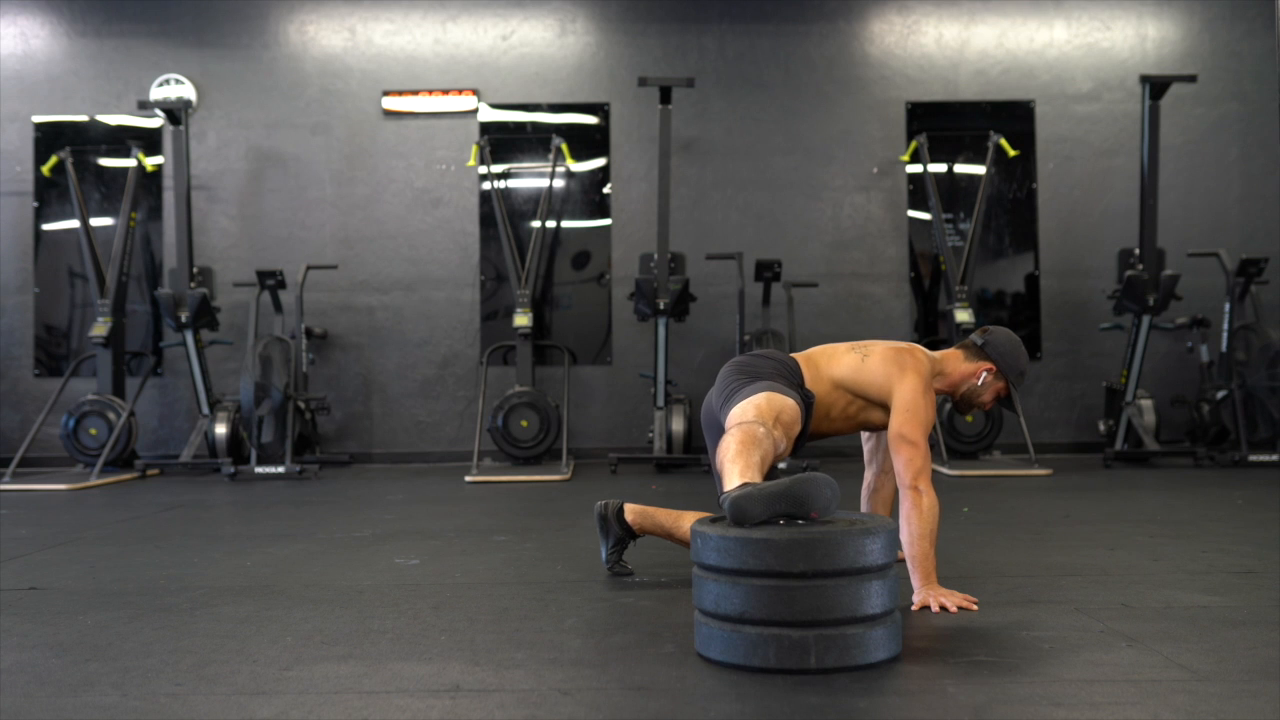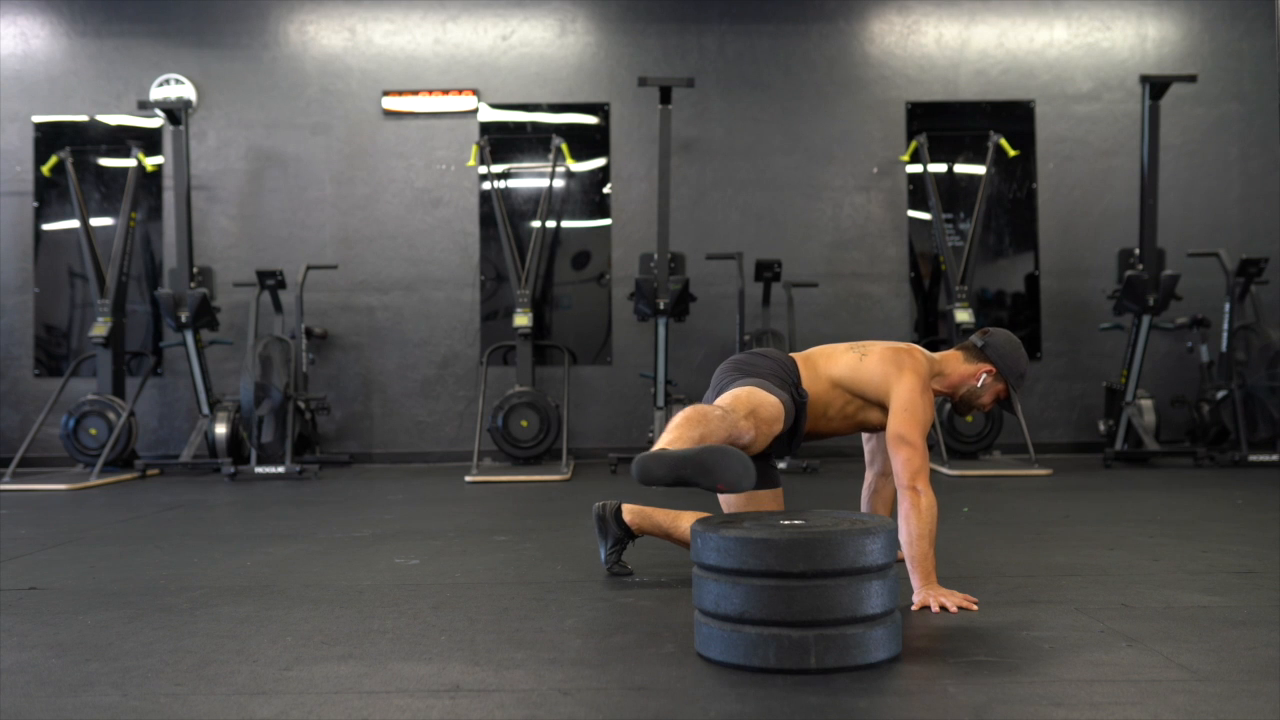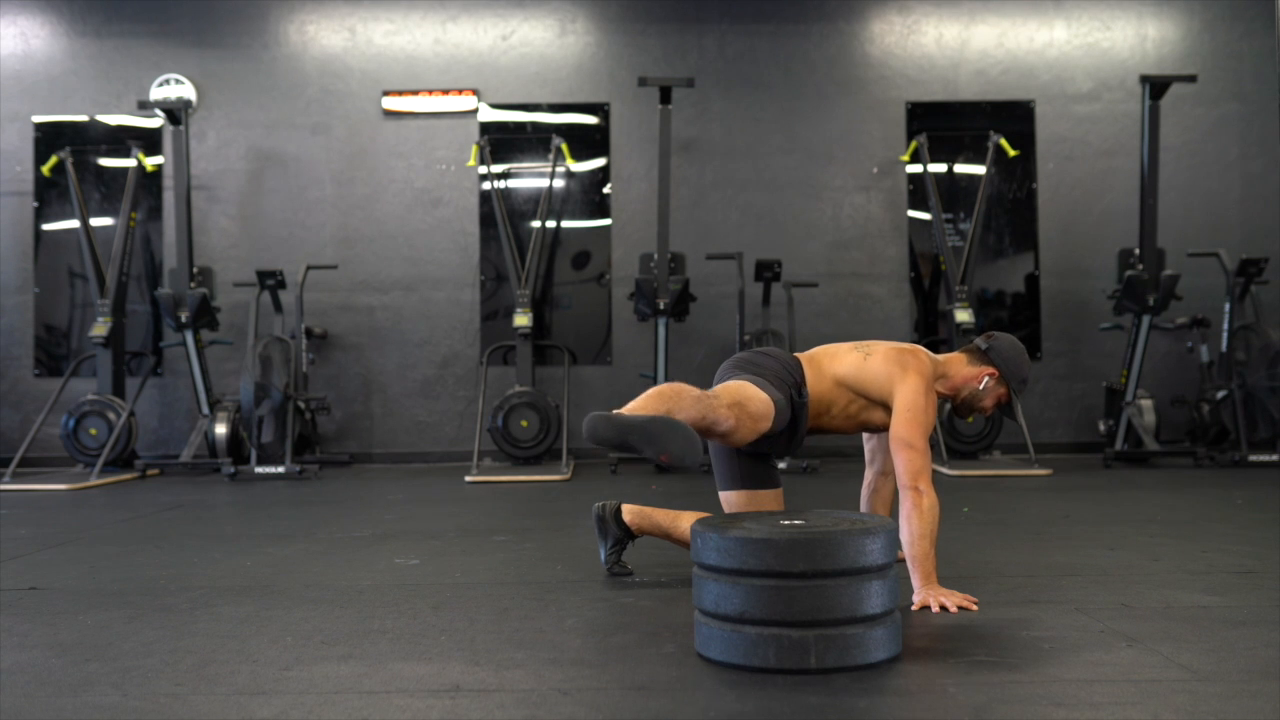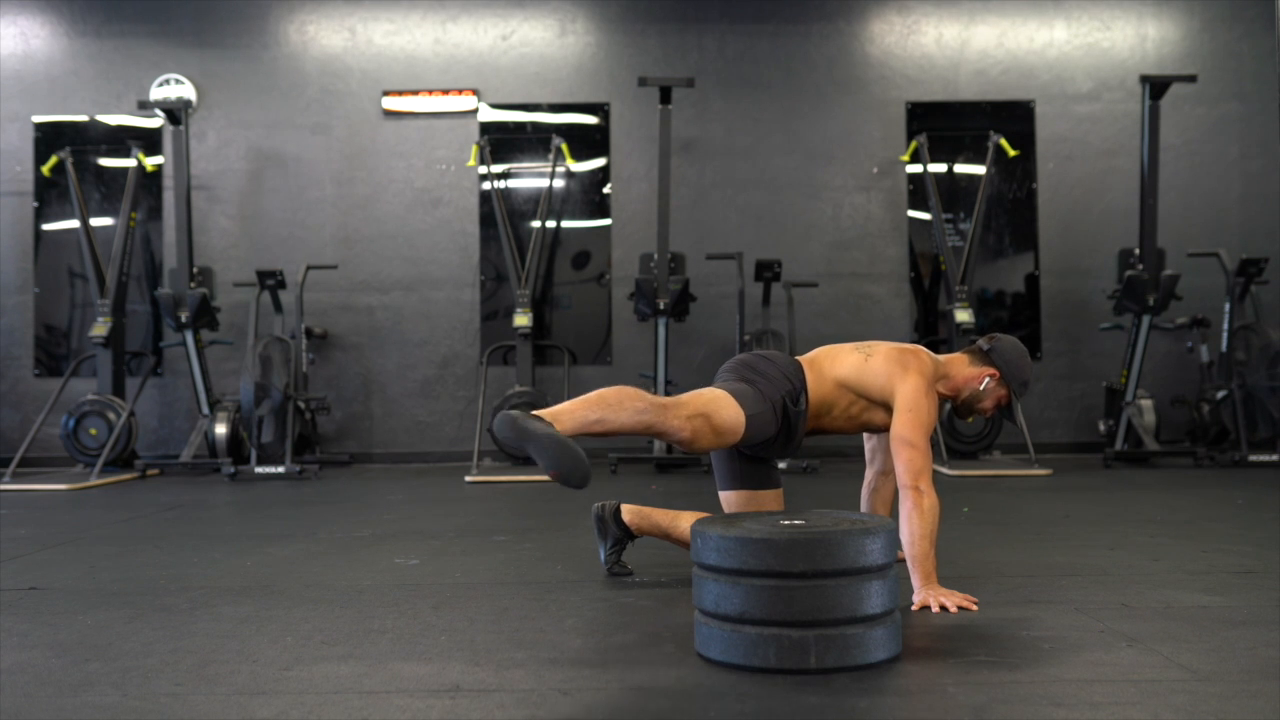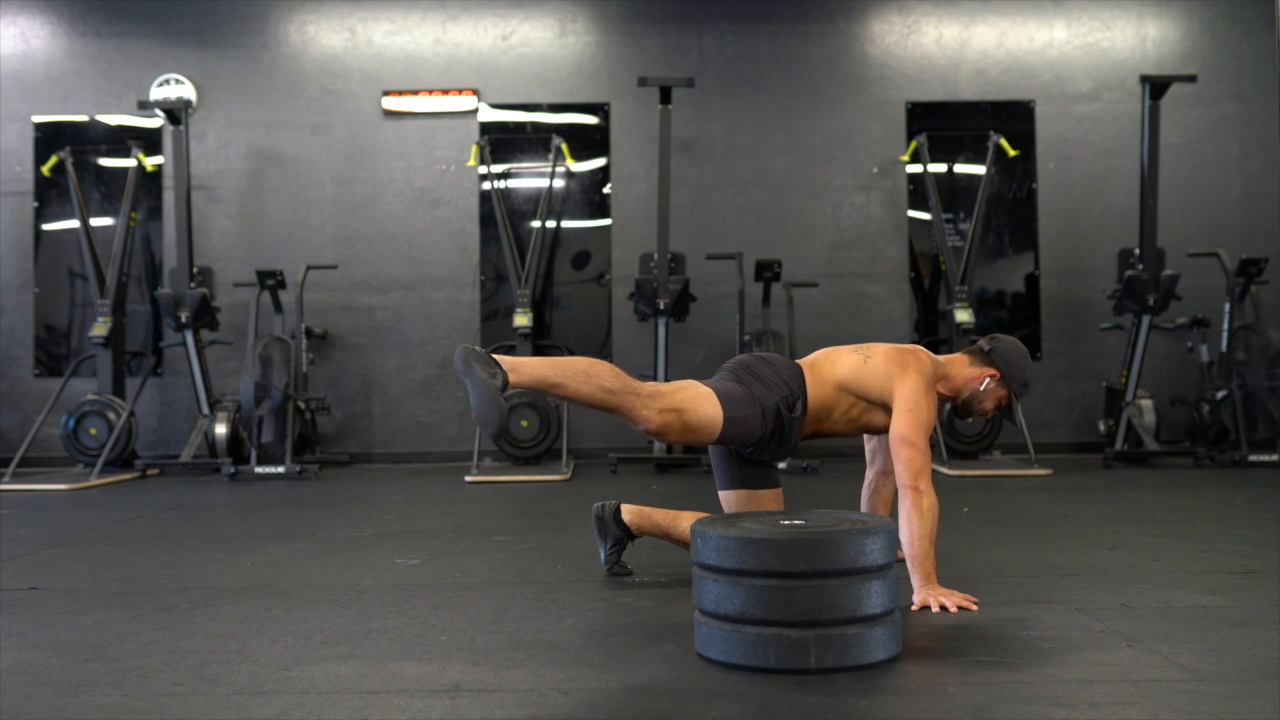
dt=0.5s
person 1, frame 1
left shoulder: (906, 371)
right shoulder: (918, 383)
left elbow: (882, 470)
right elbow: (916, 488)
right wrist: (926, 586)
left hip: (734, 408)
right hip: (758, 381)
right knee: (770, 431)
left ankle: (626, 518)
right ankle: (742, 489)
person 1, frame 2
left shoulder: (906, 374)
right shoulder: (915, 383)
left elbow: (883, 471)
right elbow: (914, 488)
right wrist: (926, 585)
left hip: (754, 398)
right hip: (756, 380)
right knee: (745, 423)
left ankle: (626, 518)
right ankle: (666, 455)
person 1, frame 3
left shoulder: (909, 375)
right shoulder: (920, 383)
left elbow: (882, 471)
right elbow: (917, 489)
right wrist: (926, 586)
left hip: (756, 409)
right hip: (761, 379)
right knee: (727, 416)
left ankle: (625, 517)
right ankle: (628, 420)
person 1, frame 4
left shoulder: (908, 375)
right shoulder: (919, 383)
left elbow: (881, 472)
right elbow: (916, 489)
right wrist: (926, 585)
left hip: (760, 418)
right hip: (764, 390)
right knee: (682, 422)
left ankle: (625, 518)
right ankle: (541, 422)
person 1, frame 5
left shoulder: (907, 376)
right shoulder: (919, 383)
left elbow: (883, 471)
right elbow: (915, 489)
right wrist: (926, 584)
left hip: (759, 424)
right hip: (762, 393)
right knee: (654, 410)
left ankle: (626, 517)
right ankle: (498, 369)
